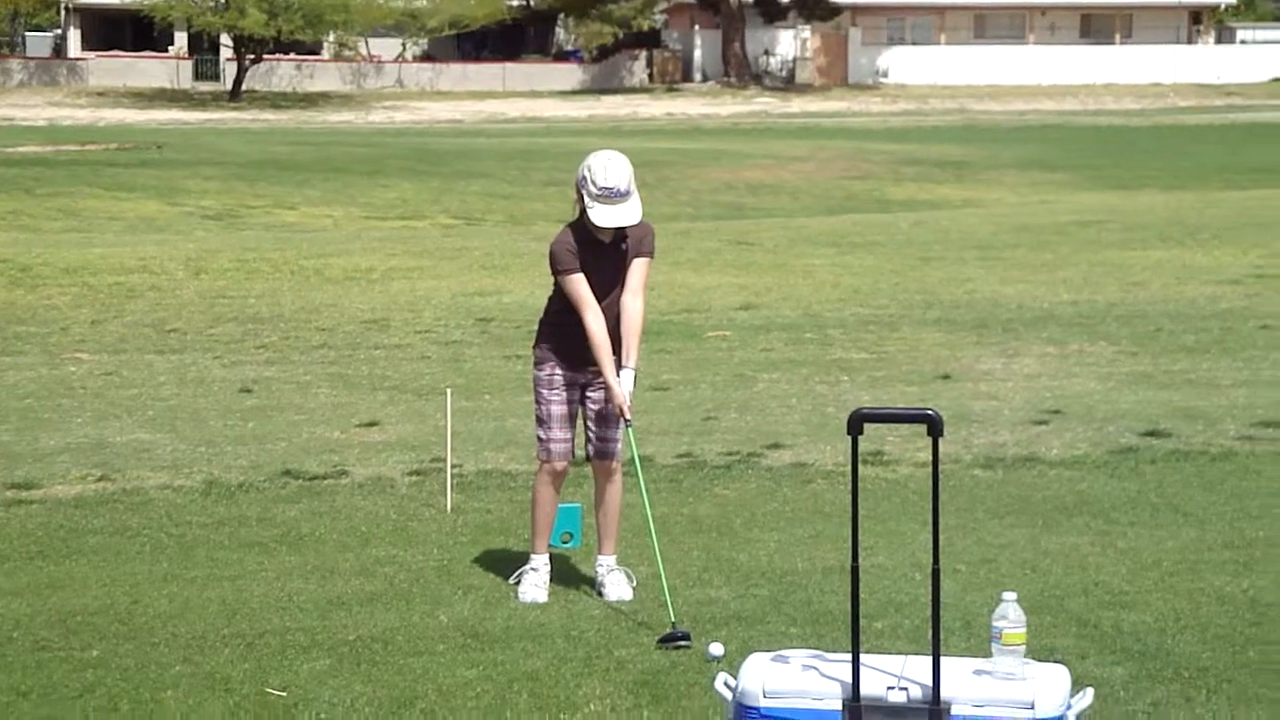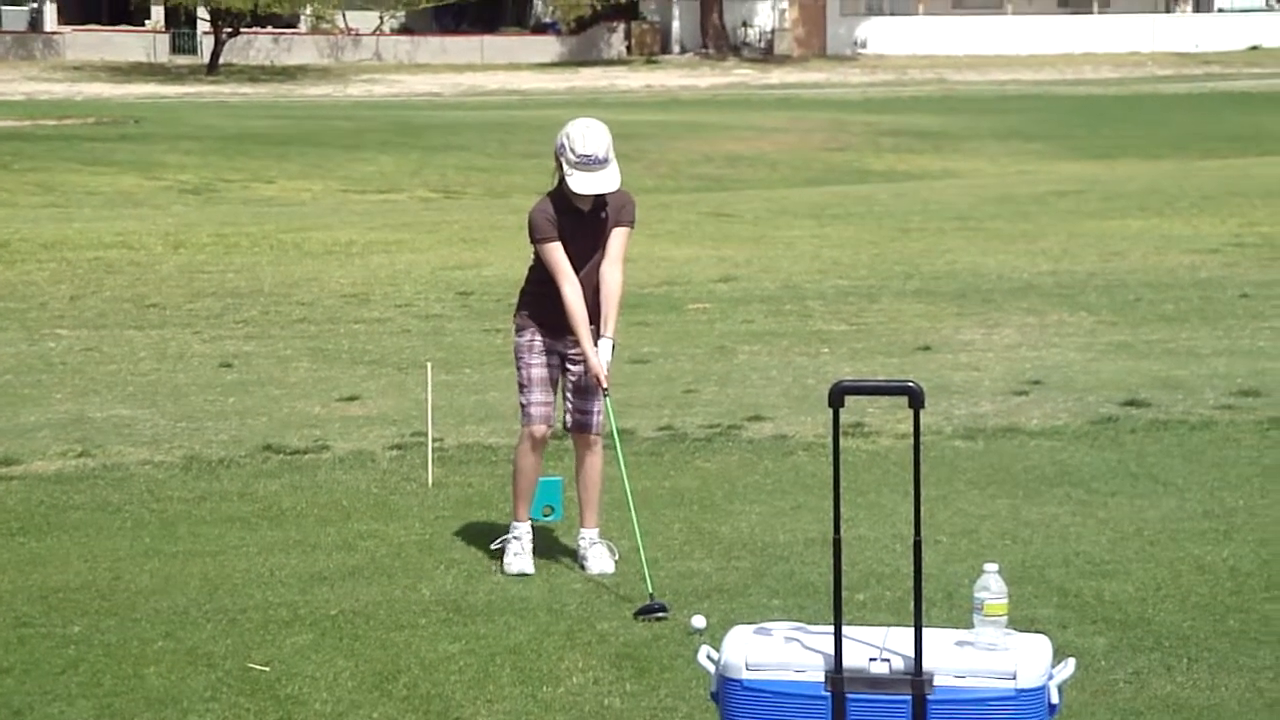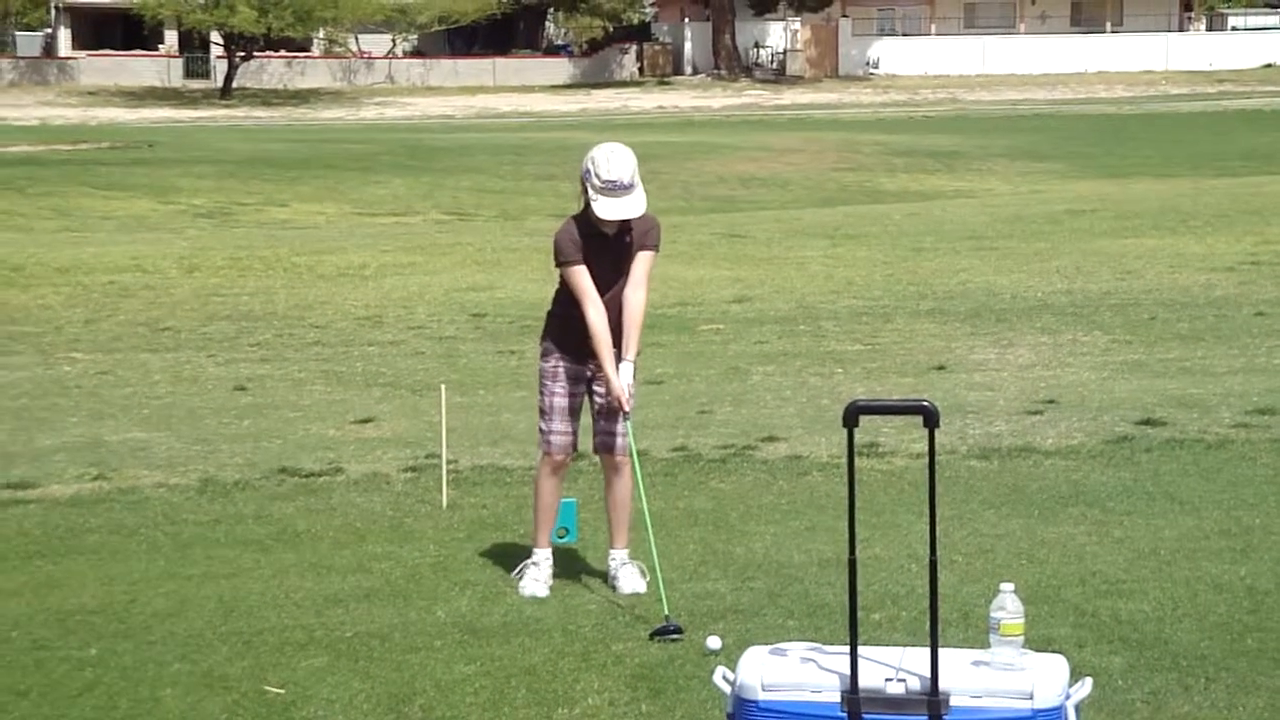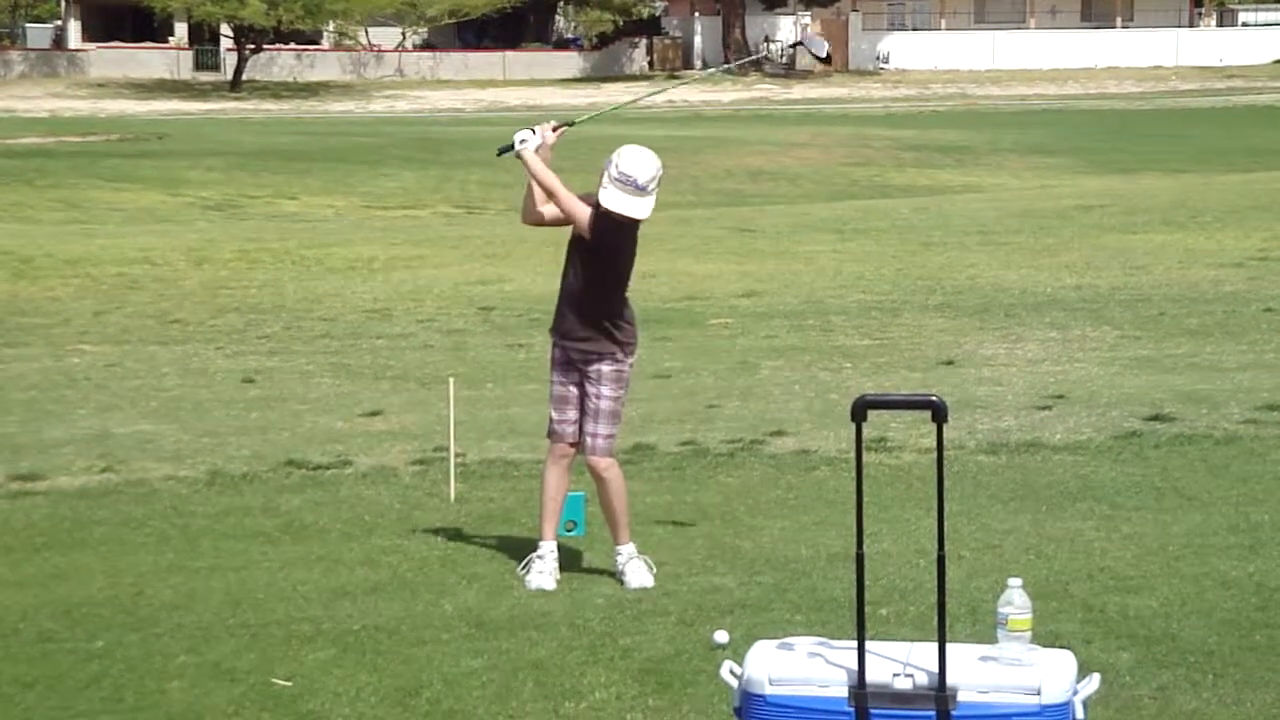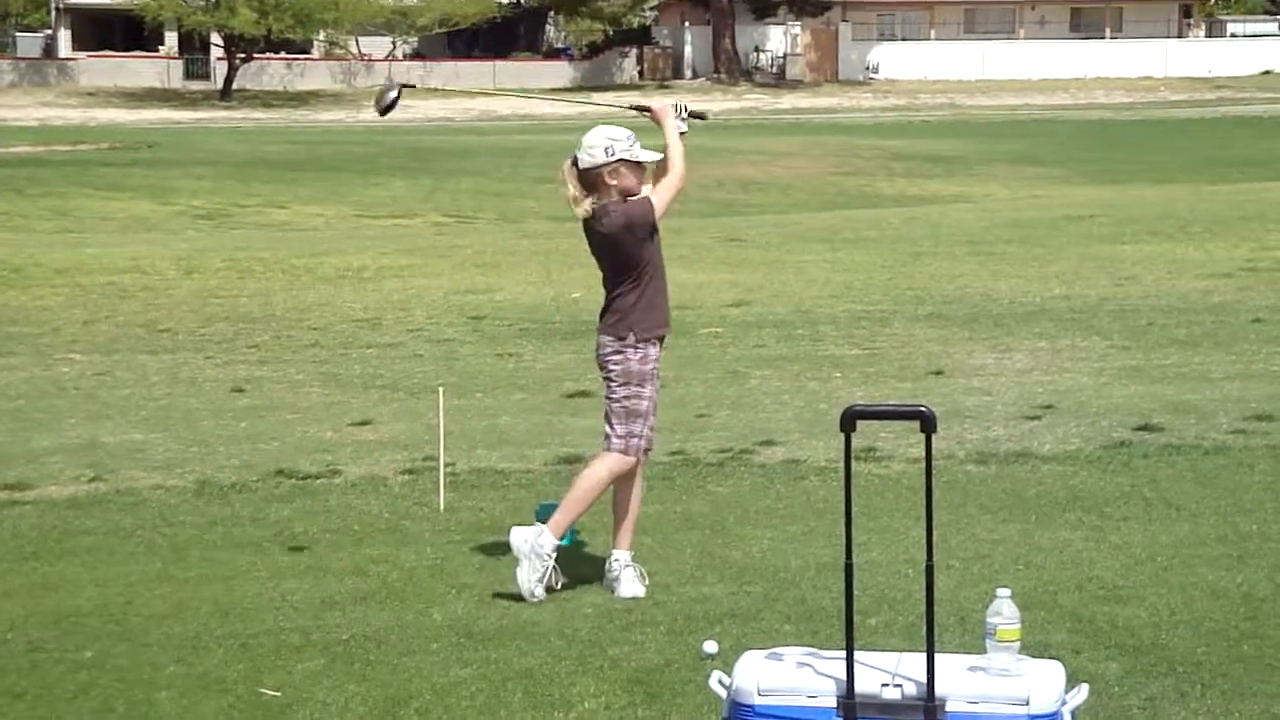
dt=1s
person 1, frame 1
left shoulder: (641, 235)
right shoulder: (565, 246)
left elbow: (632, 302)
right elbow: (591, 315)
left wrist: (629, 371)
right wrist: (612, 384)
left hip: (610, 360)
right hip: (559, 359)
left knee: (608, 462)
right knee: (554, 462)
left ankle: (607, 564)
right ankle: (538, 563)
person 1, frame 2
left shoulder: (621, 204)
right shoulder: (544, 214)
left elbow: (611, 271)
right elbow: (567, 284)
left wrist: (606, 341)
right wrist: (589, 354)
left hip: (590, 330)
right hip: (539, 328)
left knee: (588, 435)
right knee: (536, 430)
left ankle: (590, 537)
right ankle: (520, 530)
person 1, frame 3
left shoulder: (646, 229)
right shoulder: (569, 237)
left elbow: (635, 295)
right elbow: (591, 307)
left wrist: (627, 364)
right wrist: (610, 376)
left hip: (616, 354)
right hip: (565, 353)
left knee: (617, 457)
right knee: (555, 455)
left ankle: (620, 558)
right ankle: (540, 557)
person 1, frame 4
left shoulder: (616, 229)
right shoulder: (595, 206)
left elbow: (555, 191)
right elbow: (534, 214)
left wrist: (529, 154)
right wrist: (541, 152)
left hip: (607, 353)
right hip: (568, 344)
left knee: (599, 457)
right knee: (561, 446)
left ankle: (626, 552)
right ankle: (546, 551)
person 1, frame 5
left shoulder: (609, 209)
right shoulder: (621, 220)
left elbow: (658, 181)
right elbow: (673, 179)
left wrist: (670, 128)
right wrist: (668, 127)
left hip: (632, 343)
right hip: (630, 345)
left knee: (634, 452)
right knee: (624, 452)
left ankle: (621, 559)
right ankle: (542, 538)
